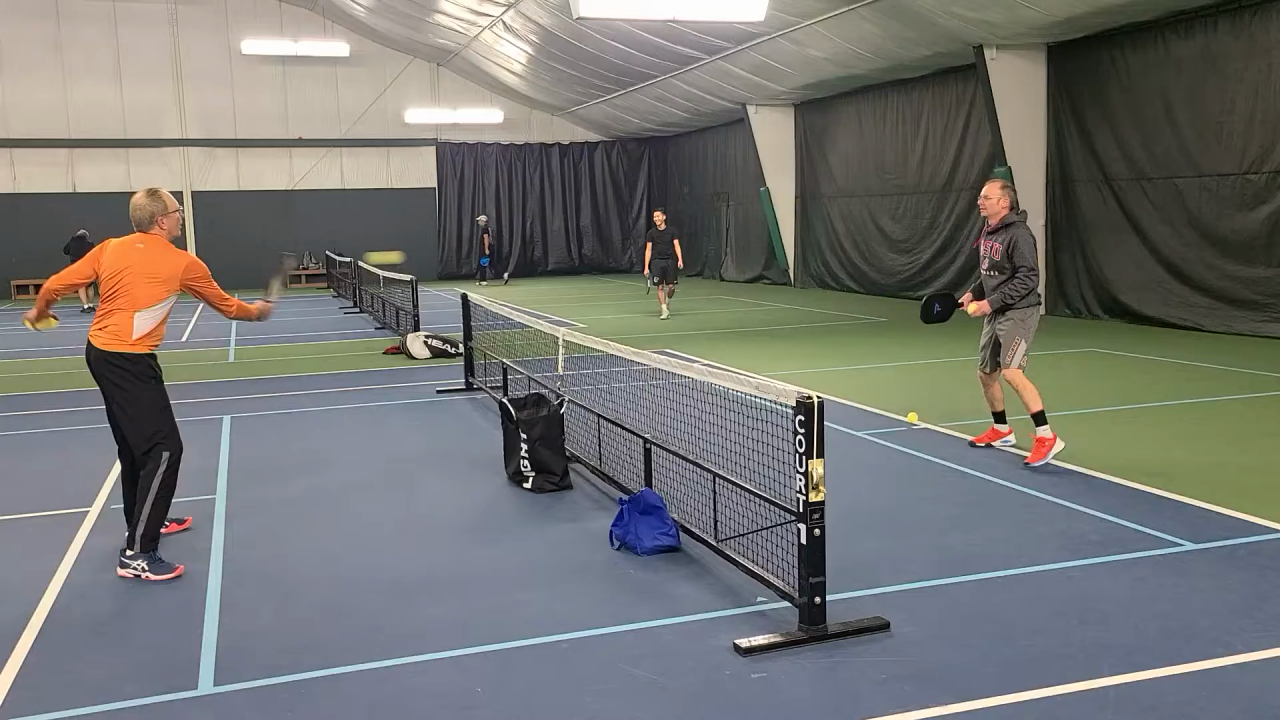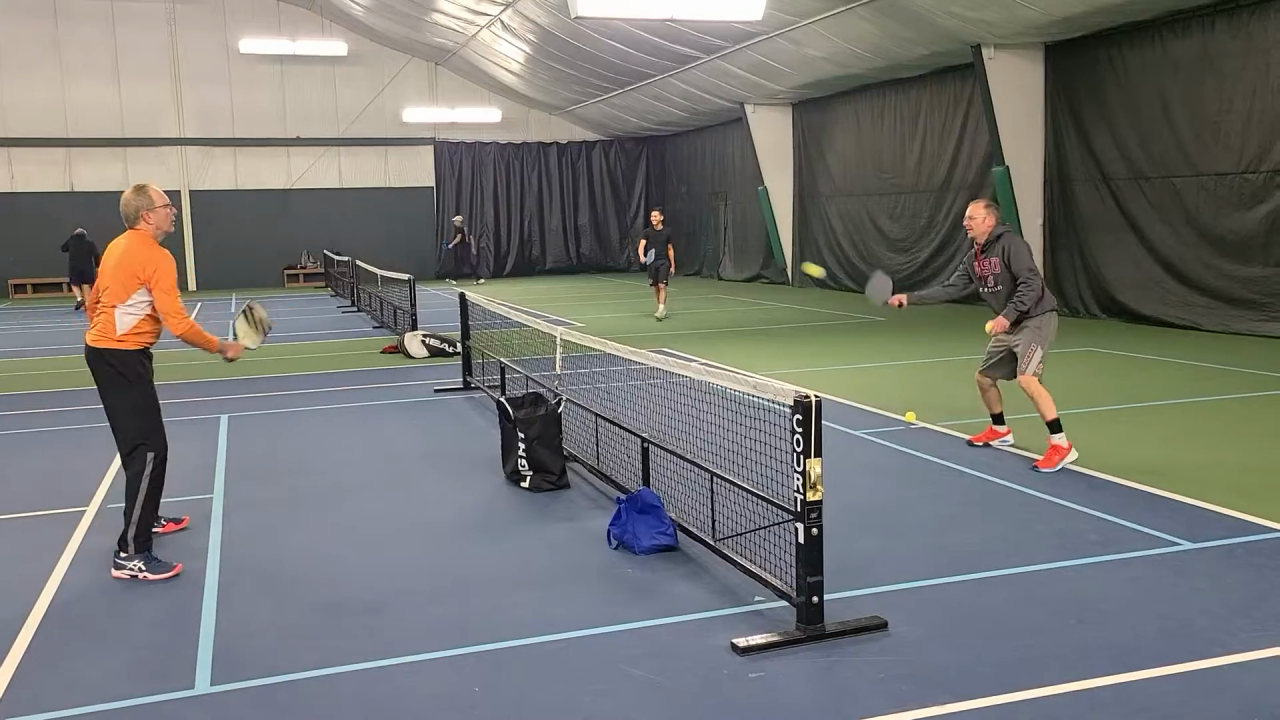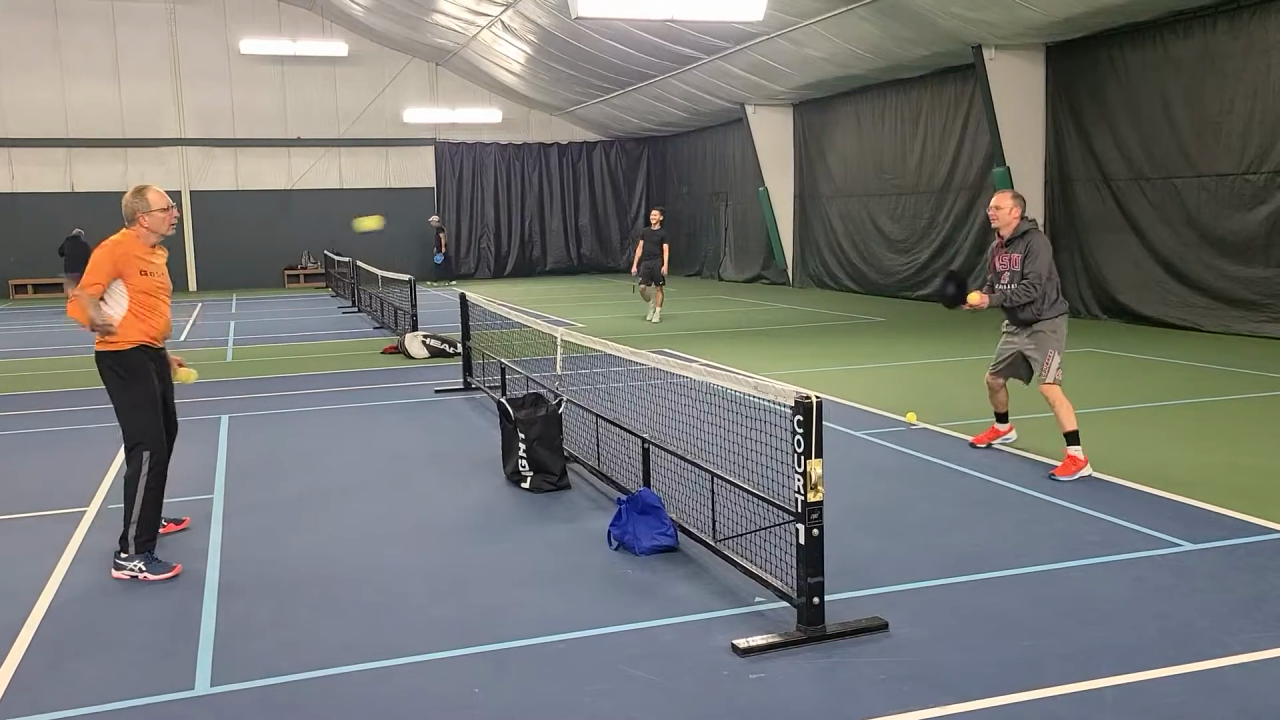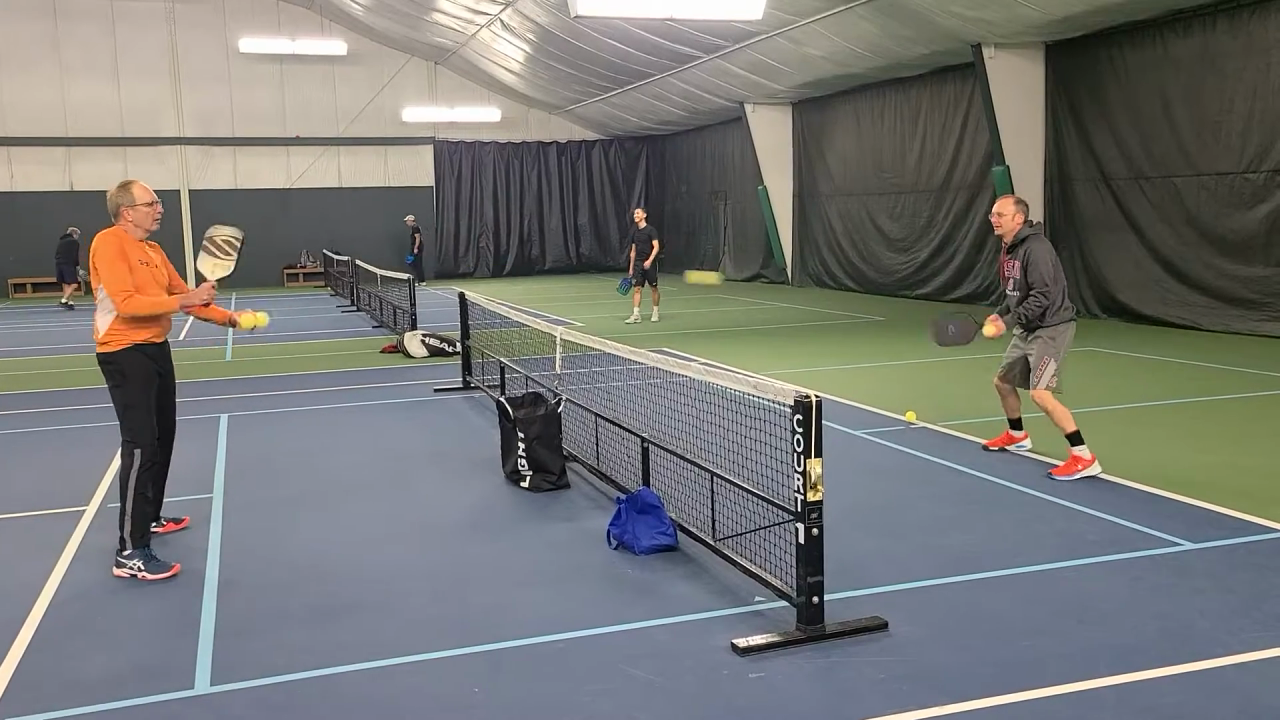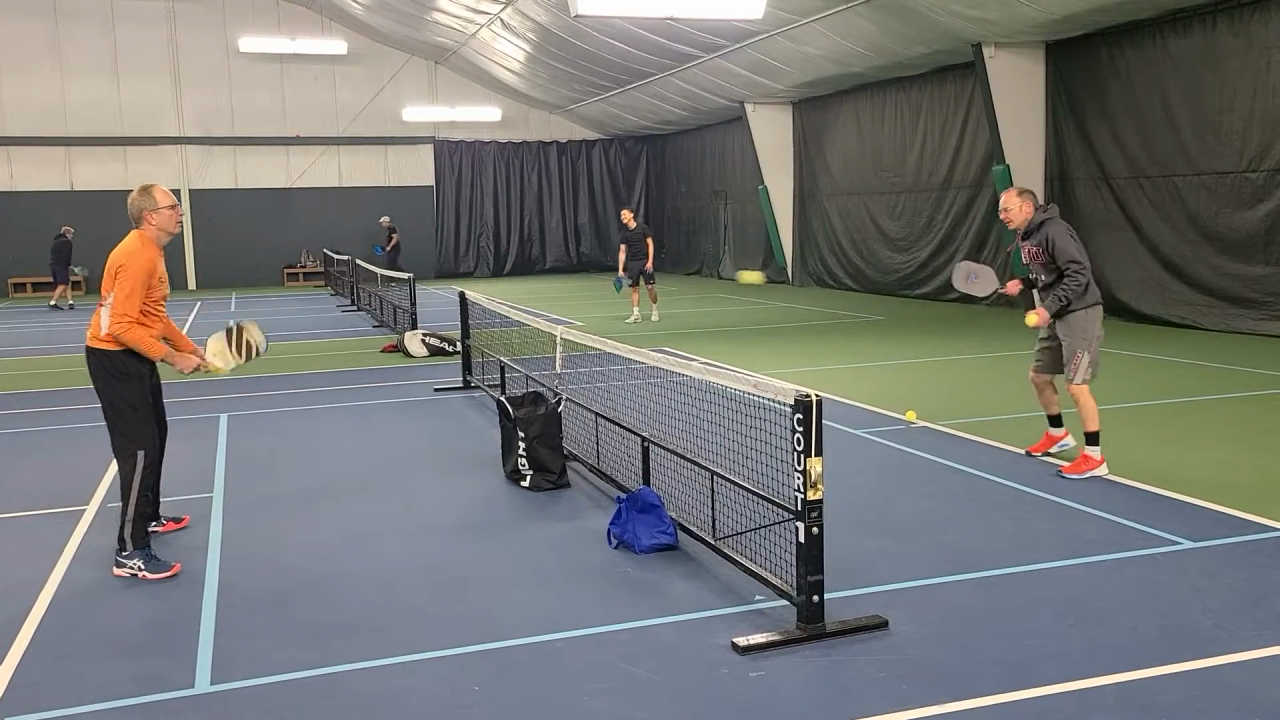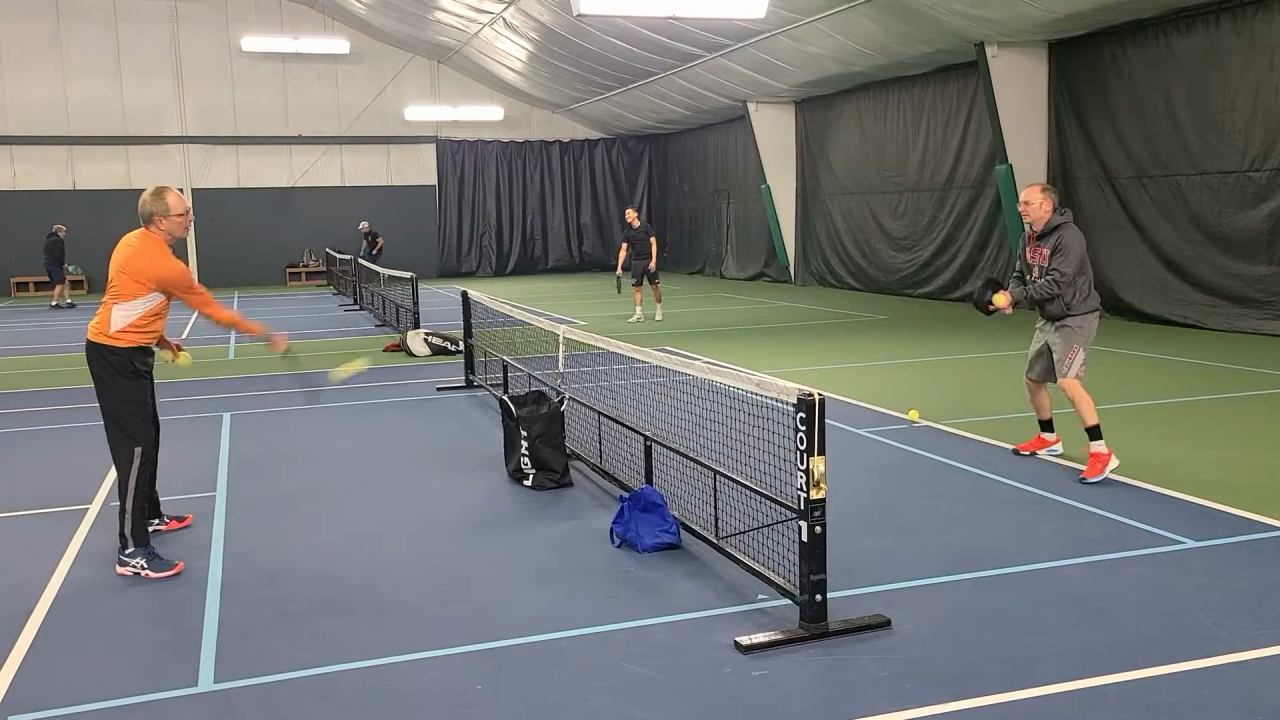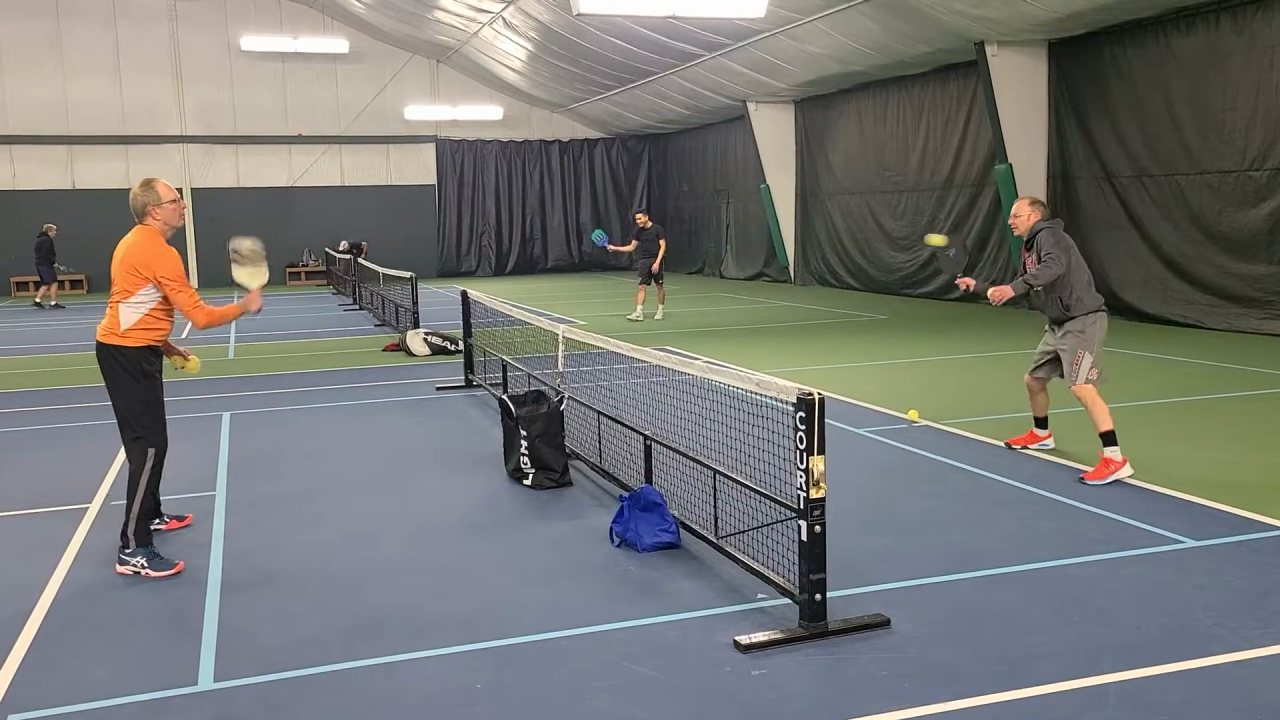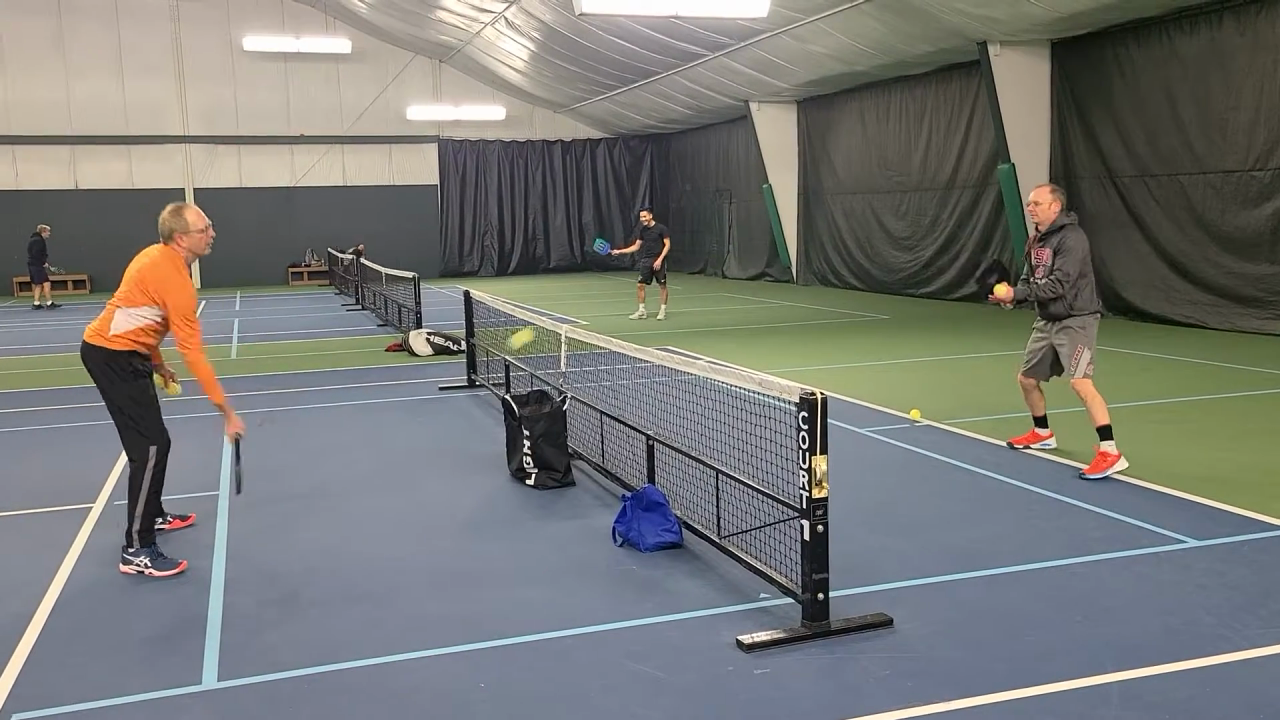
dt=0.4s
person 1, frame 1
left shoulder: (109, 249)
right shoulder: (182, 263)
left elbow: (58, 283)
right elbow: (225, 305)
left wrist: (39, 310)
right wrist: (257, 310)
left hip: (101, 353)
right hip: (130, 361)
left knee: (134, 443)
right knee: (163, 449)
left ankle: (144, 518)
right ankle: (135, 553)
person 1, frame 2
left shoulder: (119, 246)
right shoulder: (156, 257)
left elbow: (94, 303)
right elbow: (177, 324)
right wrist: (221, 348)
left hip: (105, 350)
right hip: (120, 356)
left knee: (138, 444)
right knee: (149, 449)
left ankle: (146, 517)
right ankle: (130, 555)
person 1, frame 3
left shoulder: (157, 253)
right shoulder: (116, 248)
right elbow: (81, 297)
left wrist: (166, 354)
right wrist: (93, 318)
left hip: (151, 354)
right hip: (123, 356)
left knee: (163, 436)
right knee: (146, 448)
left ankle: (148, 518)
right ankle: (130, 555)
person 1, frame 4
left shoulder: (153, 249)
right shoulder: (109, 242)
left elbow: (180, 294)
right elbow: (128, 304)
left wrist: (229, 317)
right wrist: (186, 301)
left hip: (155, 350)
right hip: (124, 355)
left knee: (162, 438)
right knee: (141, 446)
left ankle: (149, 516)
right ankle: (131, 553)
person 1, frame 5
left shoulder: (149, 249)
right shoulder: (139, 257)
right elbow: (123, 324)
left wrist: (189, 348)
right wrist: (172, 357)
left hip: (132, 353)
right hip: (114, 356)
left knee: (155, 435)
right knee: (139, 446)
left ankle: (148, 516)
right ankle: (130, 553)
person 1, frame 6
left shoulder: (134, 242)
right shoulder: (163, 264)
right elbow: (213, 309)
left wrist: (159, 337)
right wrist: (265, 334)
left hip: (119, 350)
right hip: (116, 355)
left knee: (145, 436)
right knee: (135, 445)
left ankle: (148, 514)
right ankle: (132, 551)
person 1, frame 7
left shoulder: (136, 241)
right shoulder: (160, 253)
right elbow: (198, 315)
left wrist: (165, 344)
right wrist: (243, 307)
left hip: (128, 349)
right hip: (130, 354)
left knee: (149, 440)
right knee: (150, 447)
left ankle: (149, 514)
right ankle: (133, 551)
person 1, frame 8
left shoulder: (154, 256)
right shoulder: (176, 281)
right elbow: (194, 353)
left wrist: (157, 363)
right wrist: (226, 410)
left hip: (124, 356)
right hip: (108, 355)
left knee: (149, 436)
right knee: (153, 444)
left ankle: (153, 512)
right ankle: (138, 550)
person 2, frame 1
left shoulder: (1018, 234)
right shoulder: (987, 233)
left elbow: (1027, 278)
left wrist: (991, 302)
right wrist: (973, 293)
left hip: (1019, 312)
right hip: (995, 314)
left knee: (1012, 373)
right knee: (986, 373)
left ankle: (1046, 437)
right ankle: (1001, 430)
person 2, frame 2
left shoulder: (1010, 244)
right shoulder: (973, 257)
left elbow: (1031, 283)
right elbow: (951, 289)
left wrist: (1008, 315)
right wrist: (909, 298)
left hip: (1036, 320)
right hip: (1008, 325)
left knee: (1028, 380)
right knee: (984, 378)
left ankle: (1061, 445)
right ankle: (1000, 430)
person 2, frame 3
left shoulder: (1035, 242)
right shoulder: (996, 247)
left elbow: (1032, 288)
right elbow: (993, 284)
left wrist: (990, 299)
right wrist: (980, 298)
left hip: (1046, 324)
right hip: (1015, 326)
left knee: (1049, 388)
right knee: (994, 379)
left ankle: (1077, 457)
right ankle: (1002, 428)
person 2, frame 4
left shoulder: (1035, 248)
right shoulder: (1010, 249)
left elbow: (1042, 296)
left wrist: (1007, 324)
right wrist: (999, 314)
left hip: (1053, 328)
right hip: (1029, 329)
left knee: (1040, 393)
right knee: (1003, 382)
left ankle: (1083, 457)
right ankle: (1016, 435)
person 2, frame 5
left shoulder: (1053, 230)
right shoulder: (1026, 236)
left elbow: (1076, 274)
left wrist: (1048, 307)
right wrist: (1022, 283)
left hip: (1080, 314)
right hip: (1057, 315)
left knee: (1077, 387)
right knee: (1039, 375)
left ankle: (1094, 458)
right ankle: (1058, 435)
person 2, frame 6
left shoulder: (1068, 236)
right shoulder: (1028, 239)
left elbow: (1055, 284)
right elbow: (1021, 277)
left wrist: (1013, 297)
right wrist: (1010, 297)
left hip: (1077, 319)
right hip: (1048, 320)
left knee: (1069, 383)
right knee: (1033, 380)
left ankle: (1100, 451)
right ankle: (1048, 439)
person 2, frame 7
left shoulder: (1048, 235)
right shoulder: (1030, 247)
left elbow: (1054, 267)
right elbow: (1021, 290)
left wrist: (1014, 288)
right wrist: (980, 286)
left hip: (1083, 321)
right hip: (1060, 324)
left knee: (1082, 388)
right knee: (1034, 378)
left ankle: (1115, 459)
right ankle: (1041, 434)
person 2, frame 8
left shoulder: (1071, 237)
right shoulder: (1034, 241)
left elbow: (1059, 284)
right elbow: (1028, 280)
left wrist: (1016, 293)
right wrist: (1009, 295)
left hip: (1077, 321)
right hip: (1047, 321)
left knee: (1081, 383)
right knee: (1026, 379)
left ankle: (1110, 453)
right ankle: (1042, 433)
